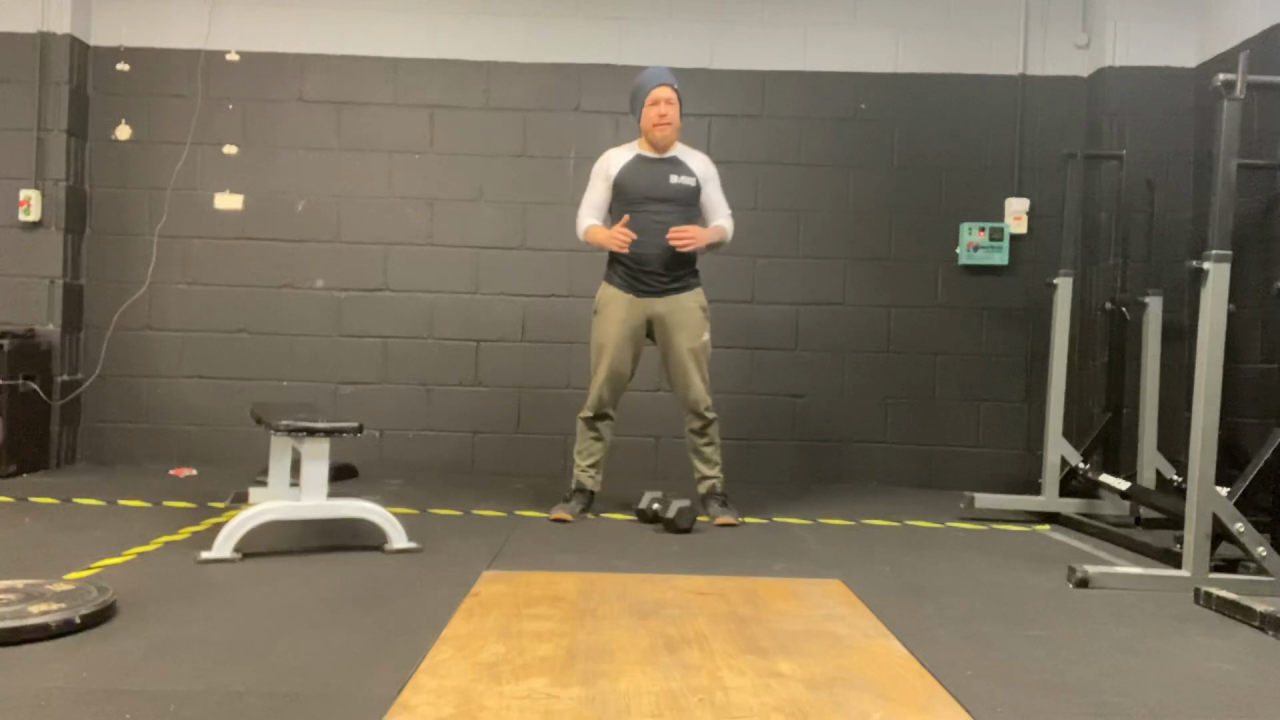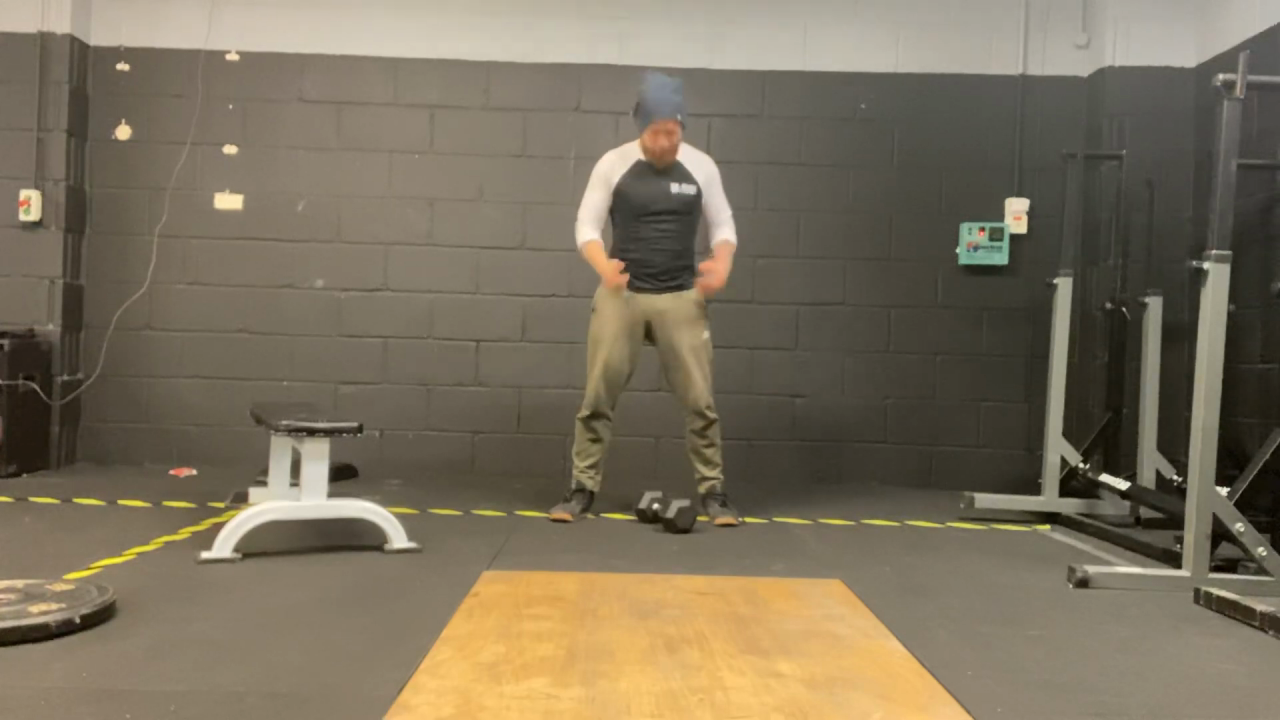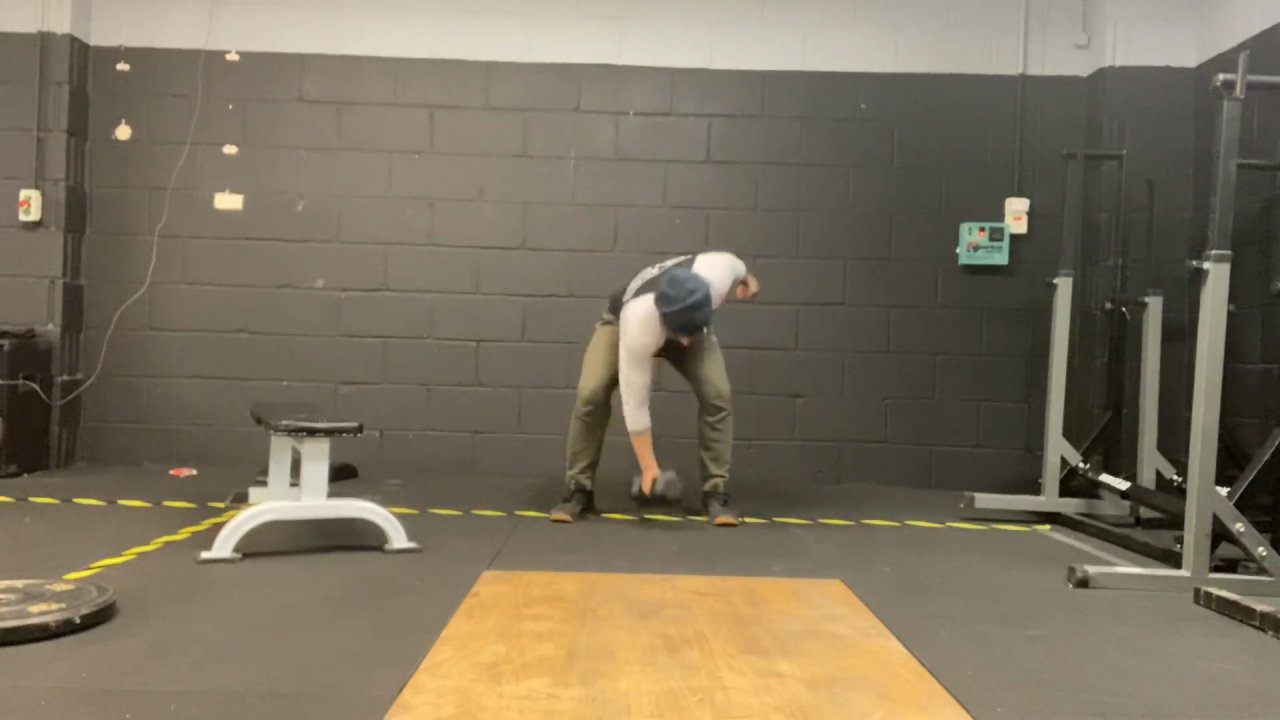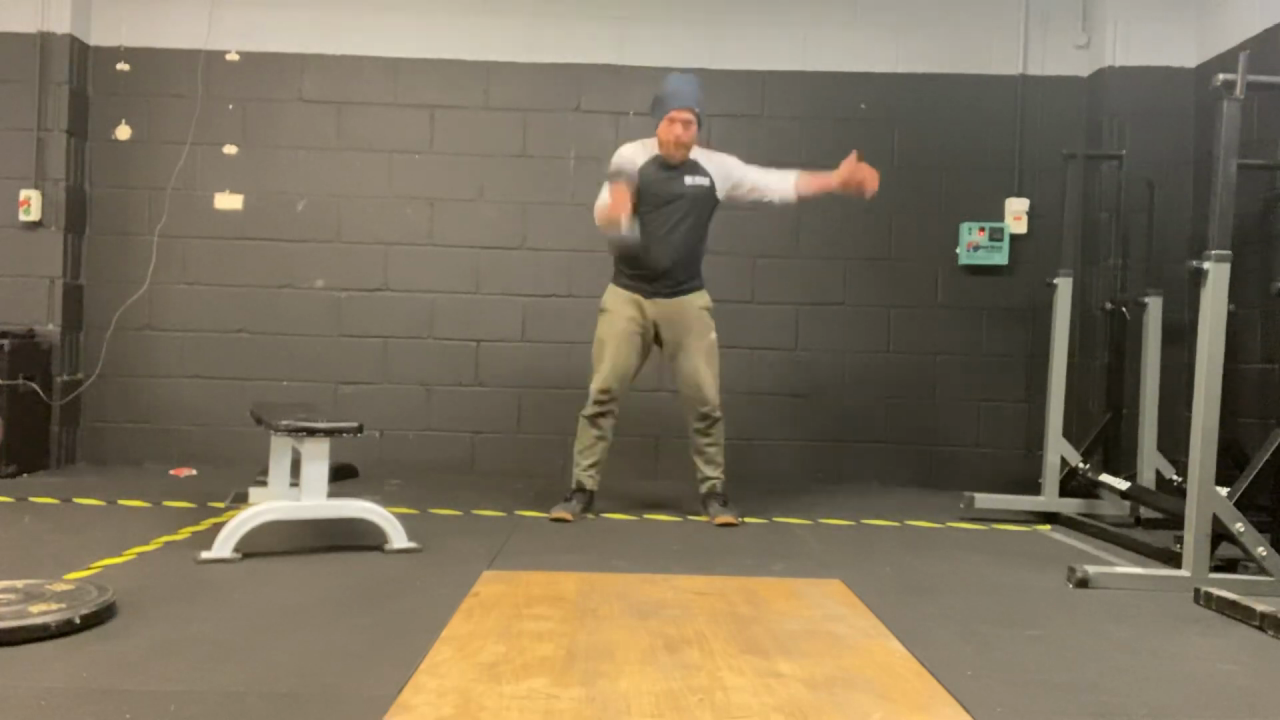
dt=1s
person 1, frame 1
left shoulder: (699, 164)
right shoulder: (613, 161)
left elbow: (724, 225)
right elbow: (585, 222)
left wrist: (704, 235)
right wrist: (607, 237)
left hip: (682, 296)
right hip: (621, 294)
left knee: (698, 400)
right knee: (600, 397)
left ankle: (713, 492)
right ankle: (583, 489)
person 1, frame 2
left shoulder: (702, 166)
right shoulder: (613, 164)
left elbow: (724, 225)
right elbow: (586, 226)
left wrist: (723, 264)
right wrist: (601, 265)
left hip: (682, 298)
right hip: (620, 296)
left knee: (699, 400)
right knee: (598, 397)
left ankle: (712, 491)
right ankle: (582, 488)
person 1, frame 3
left shoulder: (715, 276)
right shoulder: (638, 325)
left elbow: (734, 265)
right elbow: (635, 404)
left wrist: (747, 279)
right wrist: (649, 469)
left hip: (690, 320)
right hip: (621, 323)
left knee: (717, 395)
right knee: (592, 394)
left ankle: (715, 493)
right ankle: (578, 490)
person 1, frame 4
left shoulder: (715, 166)
right shoulder: (632, 157)
left elbow: (776, 184)
right elbow: (603, 211)
left wrist: (834, 180)
right wrist: (613, 207)
left hip: (687, 301)
right hip: (628, 297)
left knee: (704, 400)
right knee: (602, 393)
left ankle: (713, 493)
right ankle: (581, 489)
